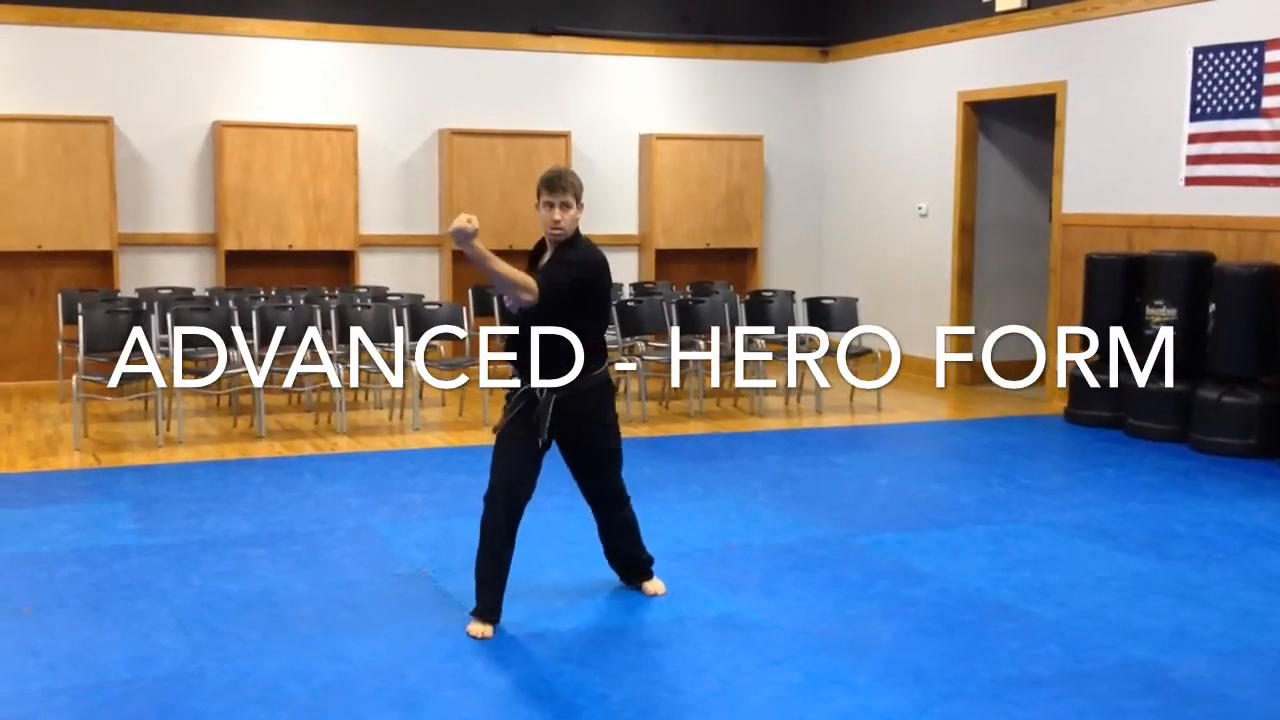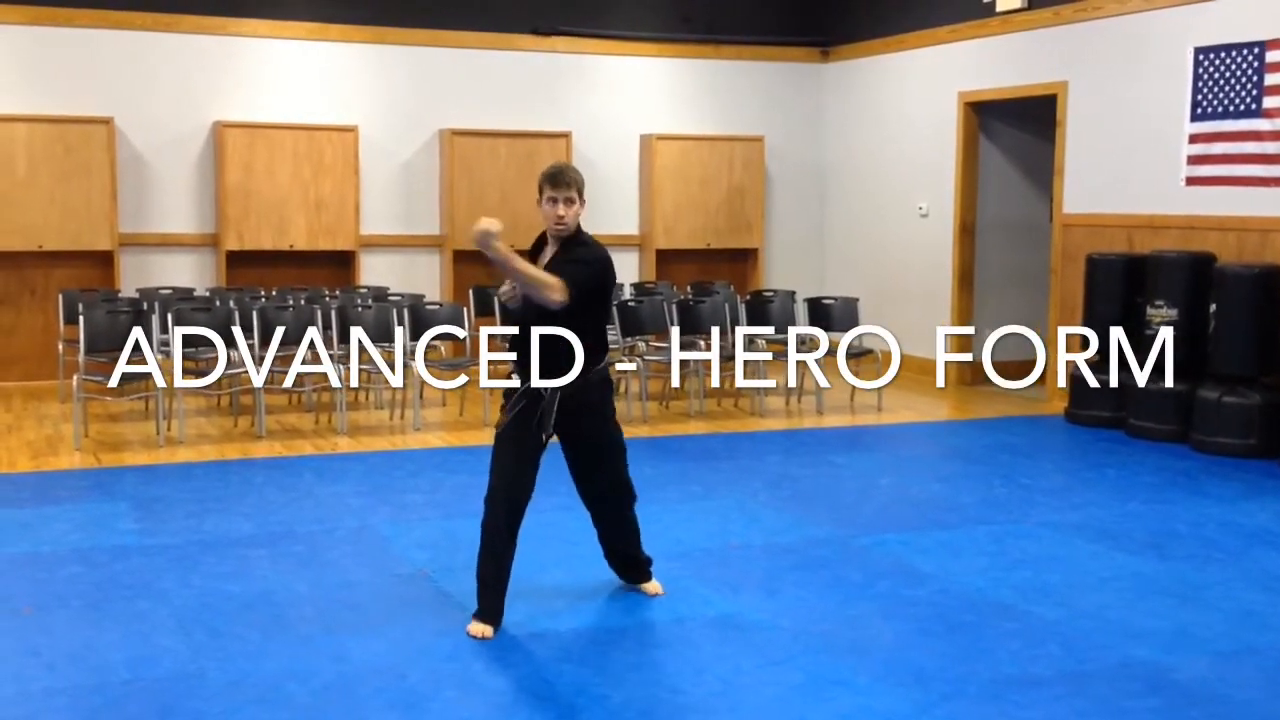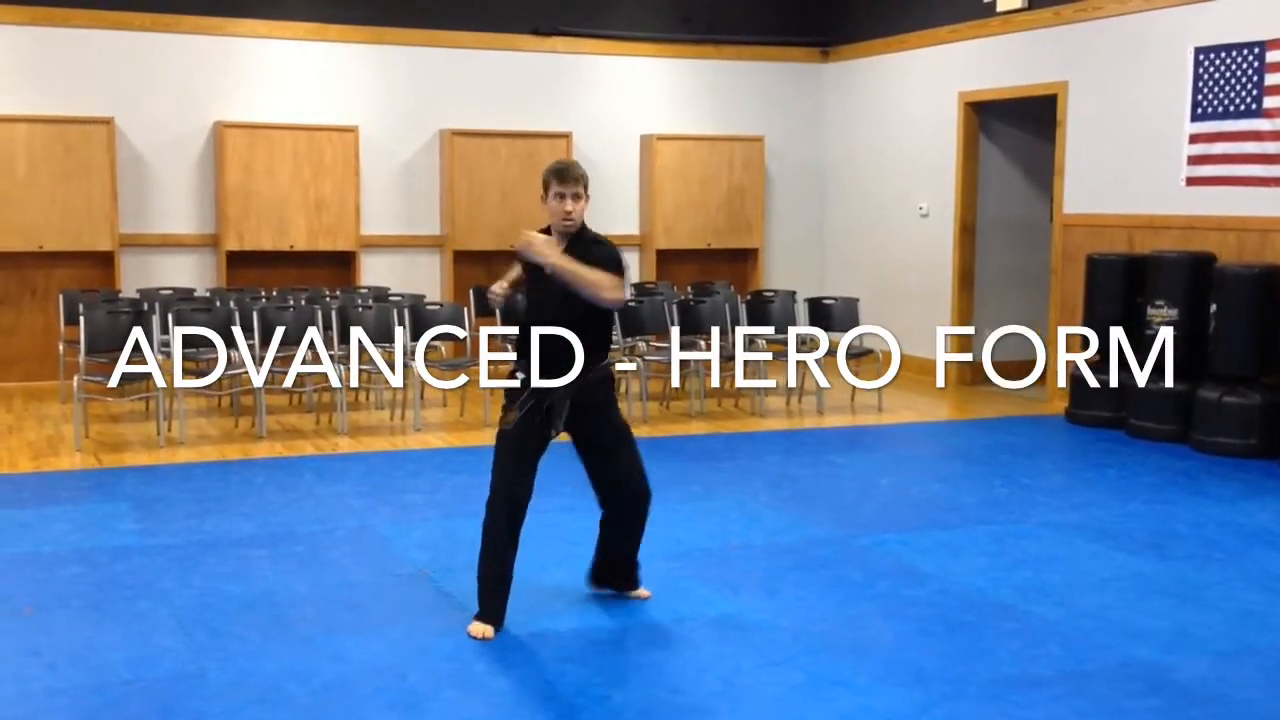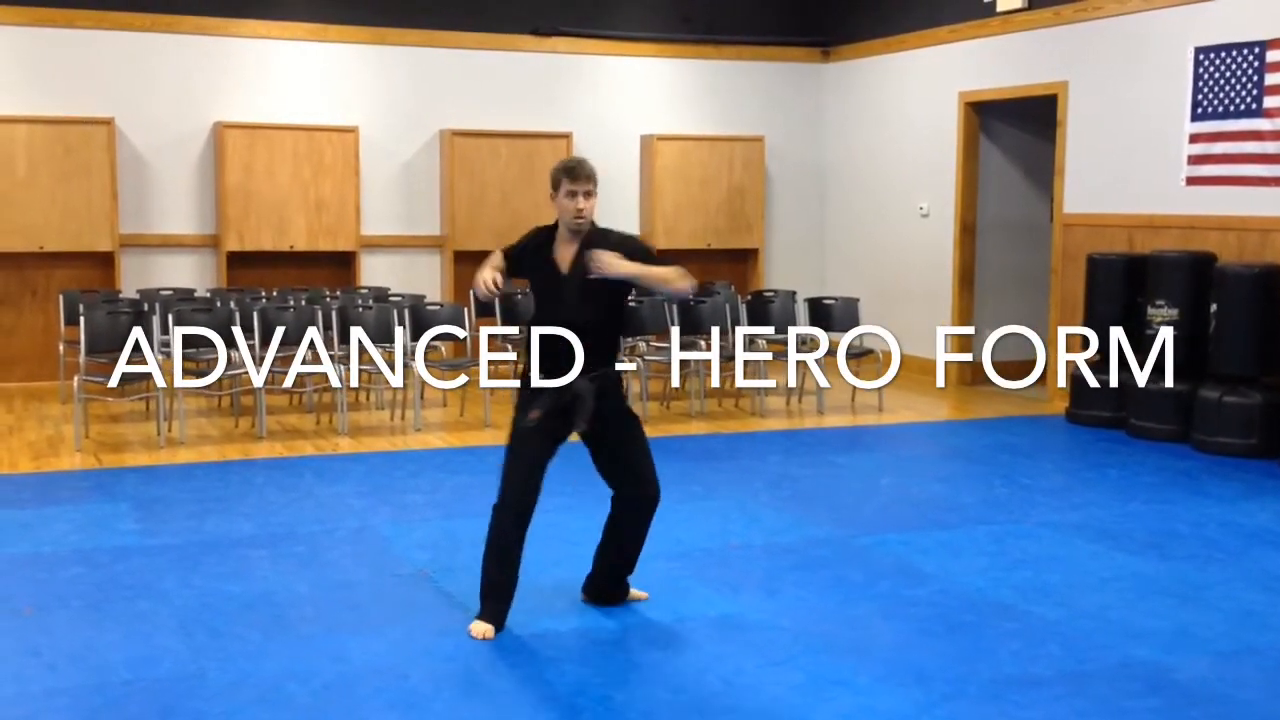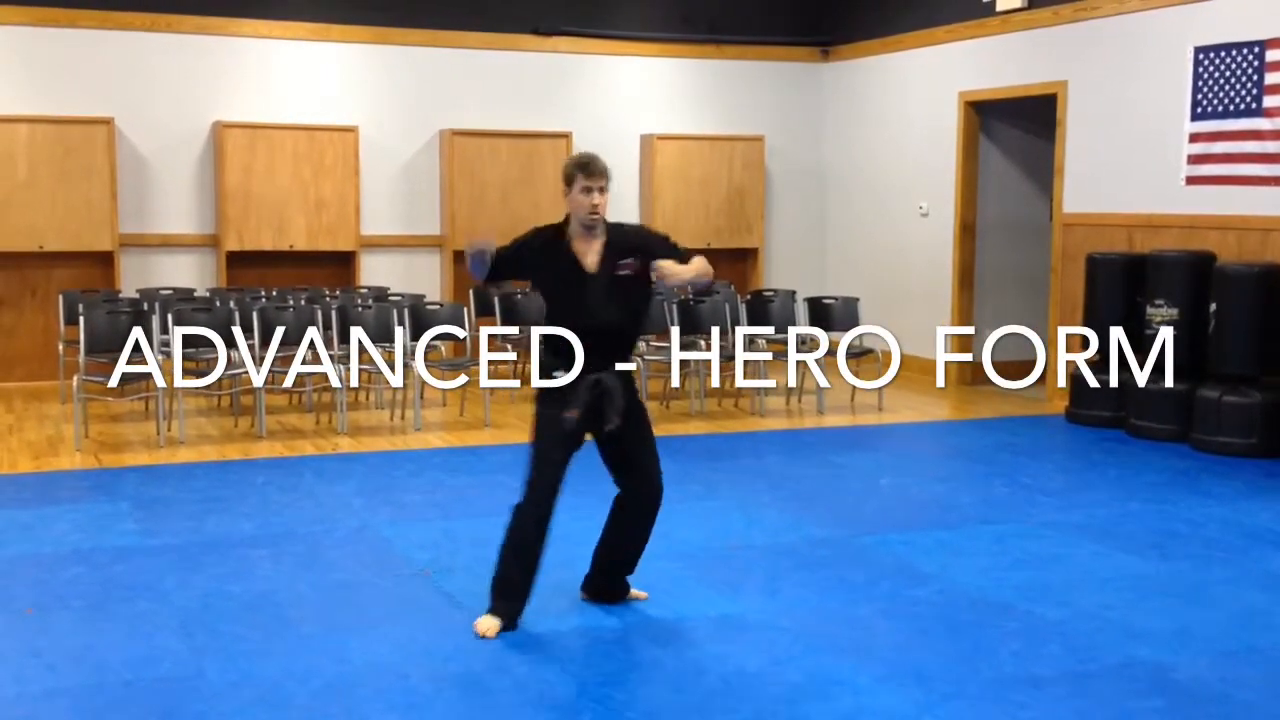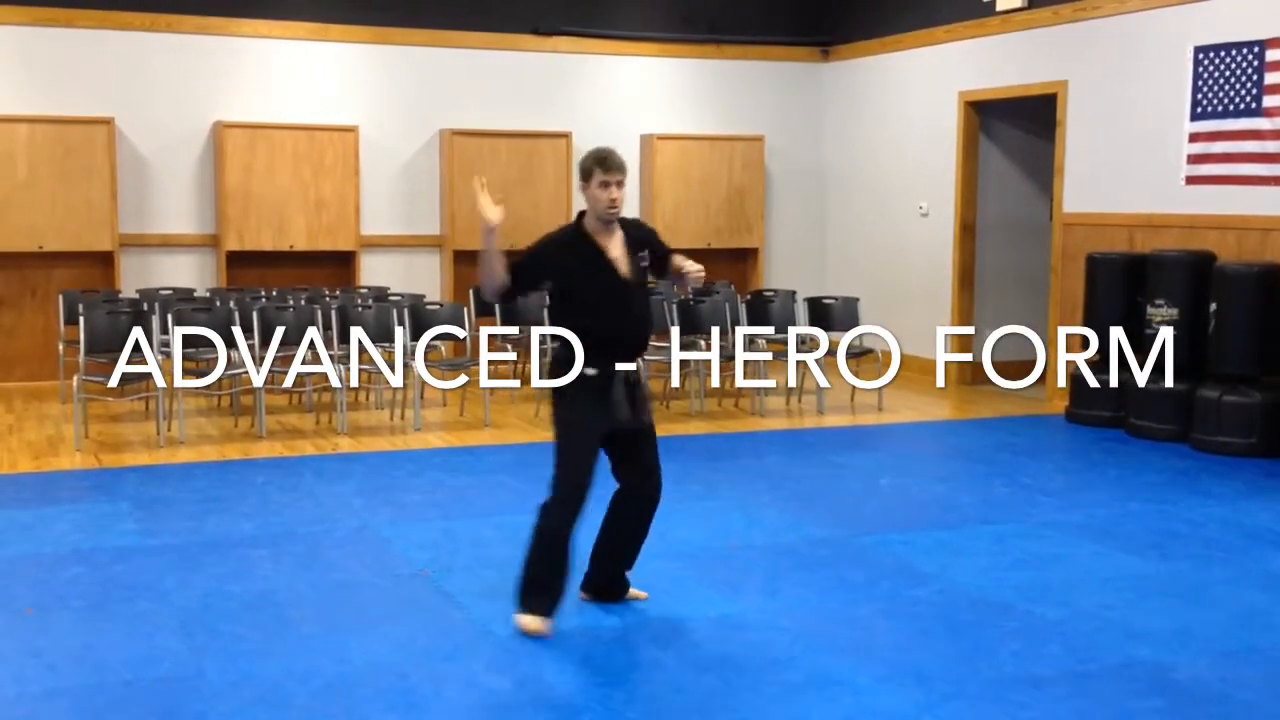
dt=0.1s
person 1, frame 1
left shoulder: (586, 261)
right shoulder: (544, 251)
left elbow: (529, 292)
left wrist: (471, 246)
right wrist: (516, 301)
left hip: (583, 395)
right hip: (531, 394)
left knee: (606, 492)
right knee: (503, 498)
left ankle: (637, 569)
right ankle: (487, 609)
person 1, frame 2
left shoulder: (588, 254)
right shoulder: (538, 245)
left elbow: (555, 294)
left wrist: (495, 250)
right wrist: (512, 292)
left hip: (583, 390)
right hip: (528, 389)
left knee: (611, 490)
right knee: (504, 498)
left ankle: (633, 567)
right ankle: (488, 609)
person 1, frame 3
left shoulder: (599, 250)
right shoulder: (540, 243)
left elbow: (611, 294)
left wrist: (553, 260)
right wrist: (507, 283)
left hip: (589, 389)
right hip: (534, 389)
left knee: (628, 490)
right knee: (506, 499)
left ankle: (615, 574)
right ankle: (489, 610)
person 1, frame 4
left shoulder: (617, 245)
right shoulder: (538, 242)
left elbow: (681, 283)
right elbow: (503, 257)
left wrist: (629, 270)
right wrist: (489, 271)
left hip: (601, 388)
right hip: (545, 387)
left knee: (640, 491)
right knee: (516, 498)
left ankle: (606, 585)
right ankle: (491, 611)
person 1, frame 5
left shoulder: (636, 240)
right shoulder: (543, 243)
left elbow: (702, 271)
right elbow: (485, 273)
left wrist: (681, 269)
right wrist: (480, 253)
left hip: (617, 386)
right hip: (563, 386)
left knee: (644, 489)
right knee: (539, 496)
left ankle: (605, 584)
right ankle: (503, 606)
person 1, frame 6
left shoulder: (640, 235)
right shoulder: (563, 243)
left elbow: (665, 264)
right elbow: (496, 288)
left wrist: (685, 268)
right wrist: (491, 230)
left hip: (625, 381)
right hip: (583, 383)
left knee: (643, 487)
right knee: (570, 491)
left ankle: (606, 581)
right ankle: (536, 601)
